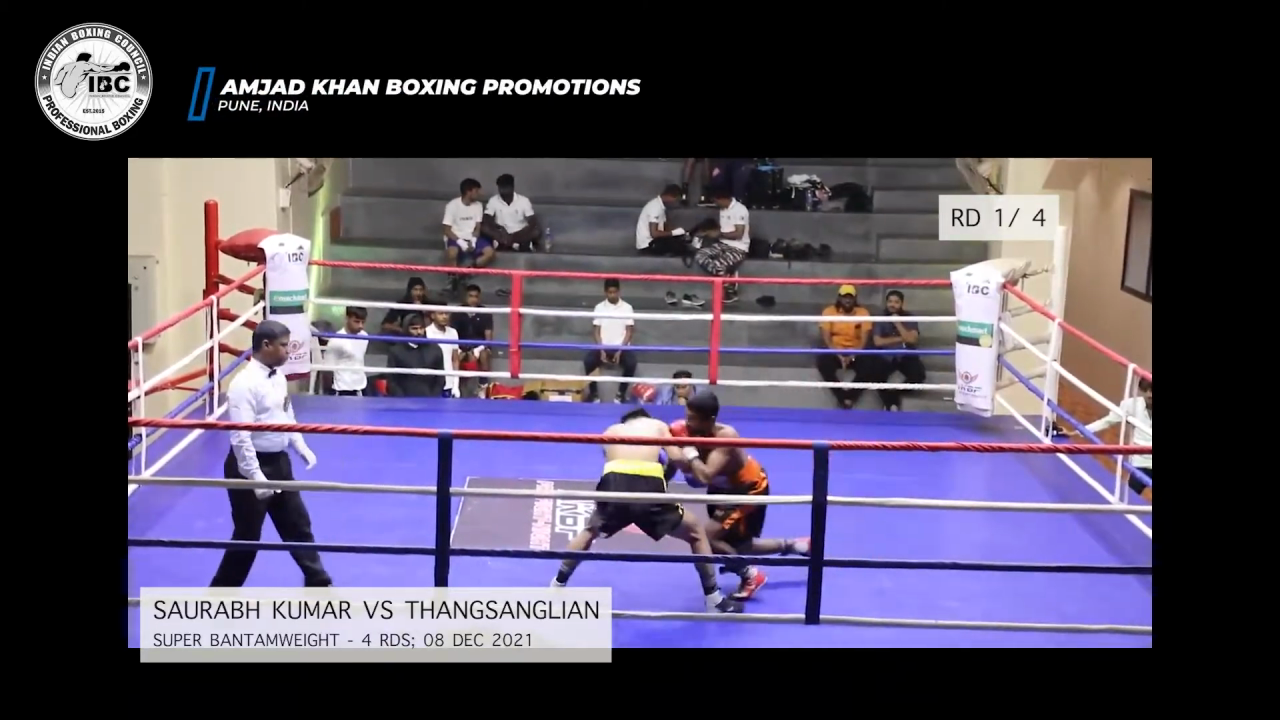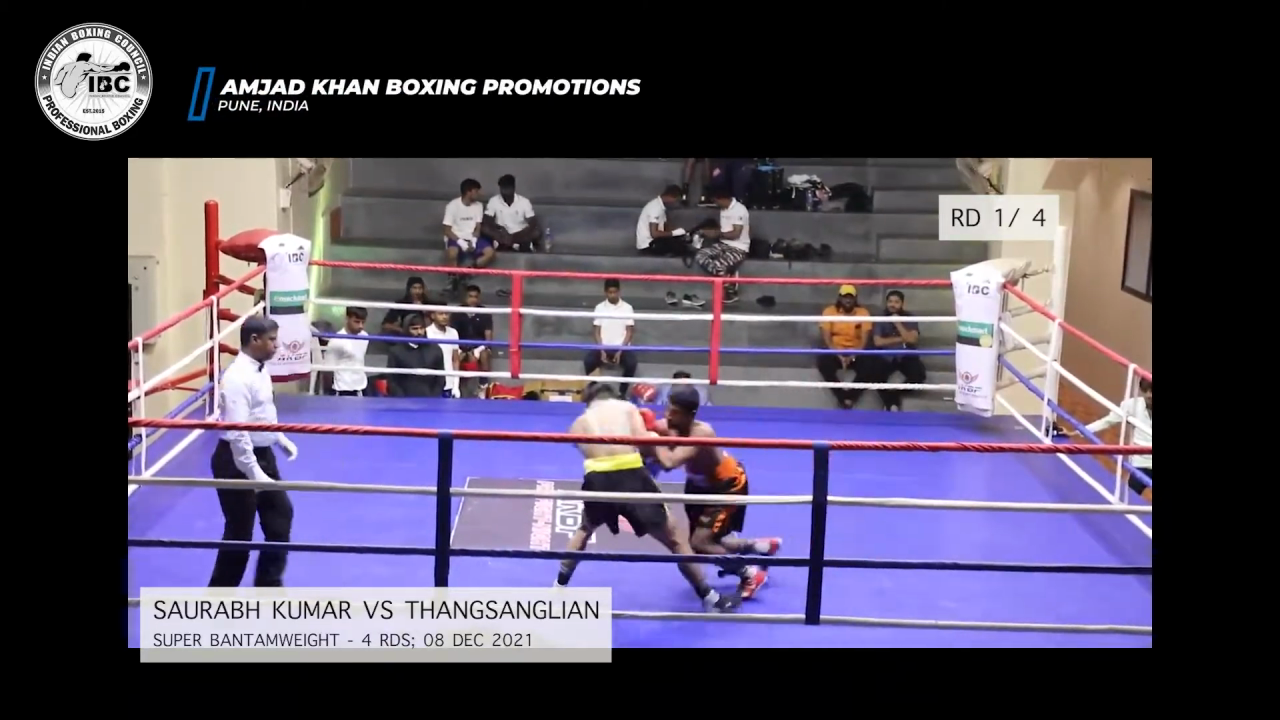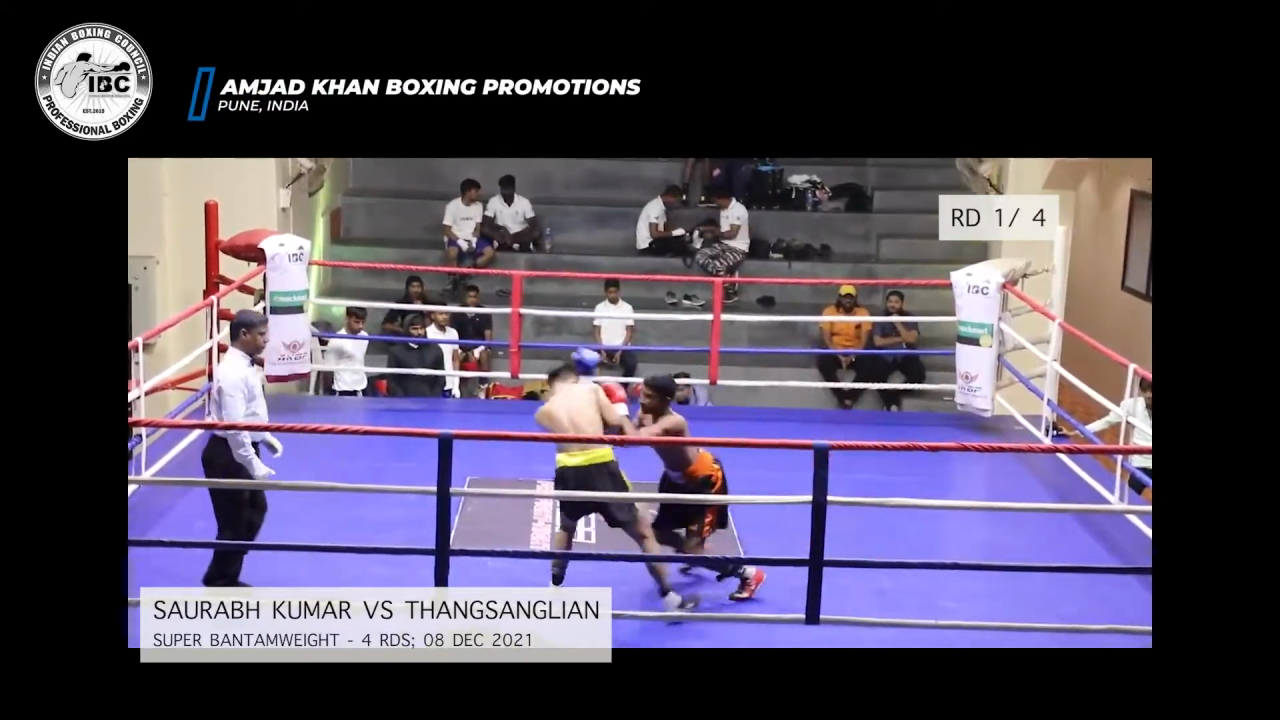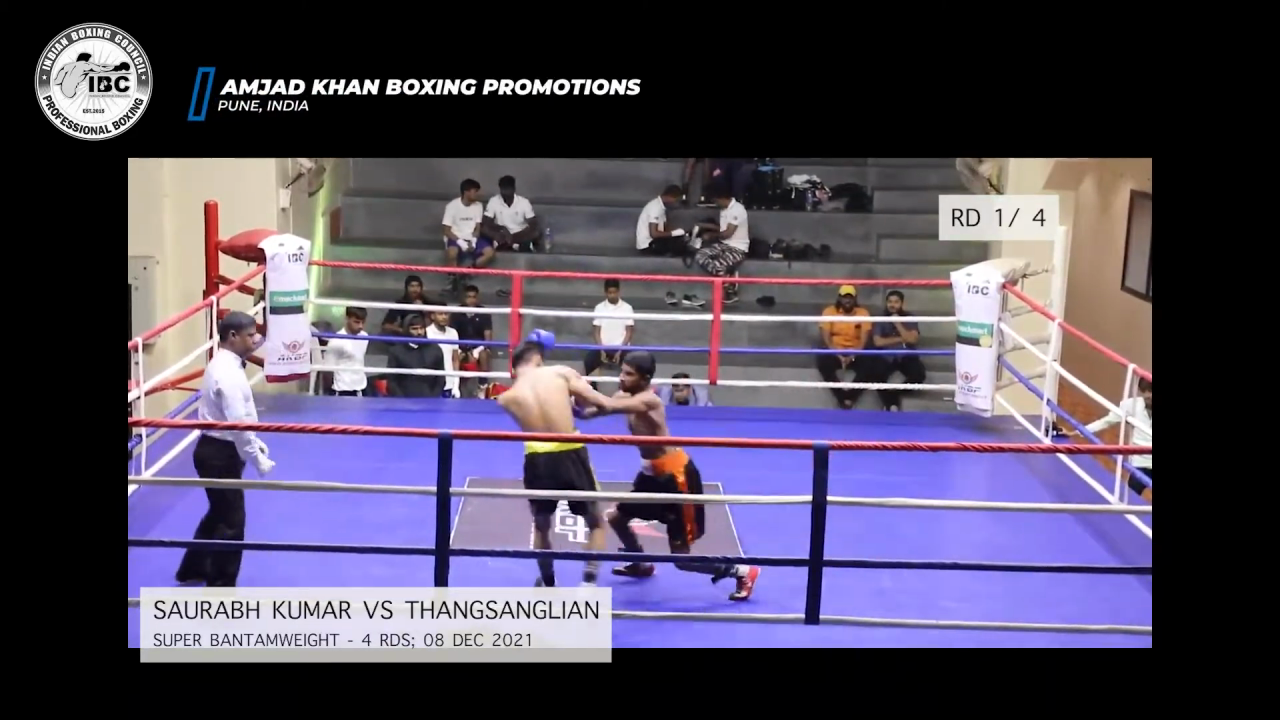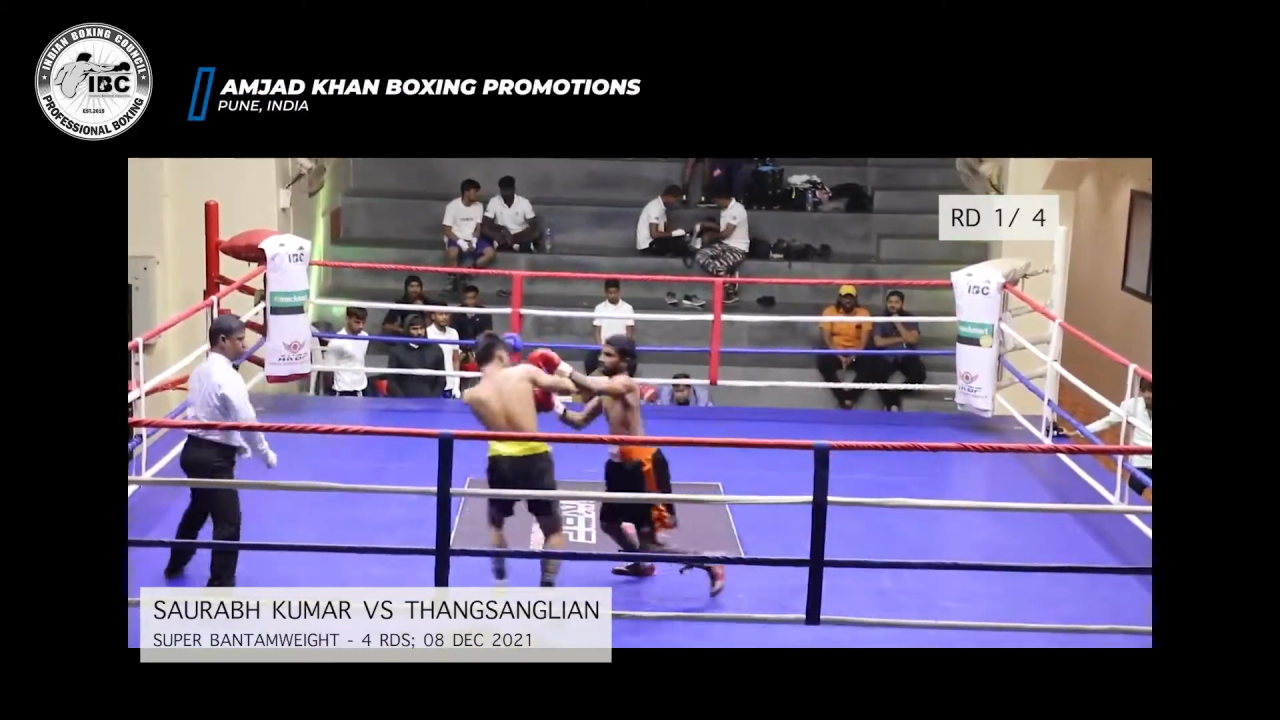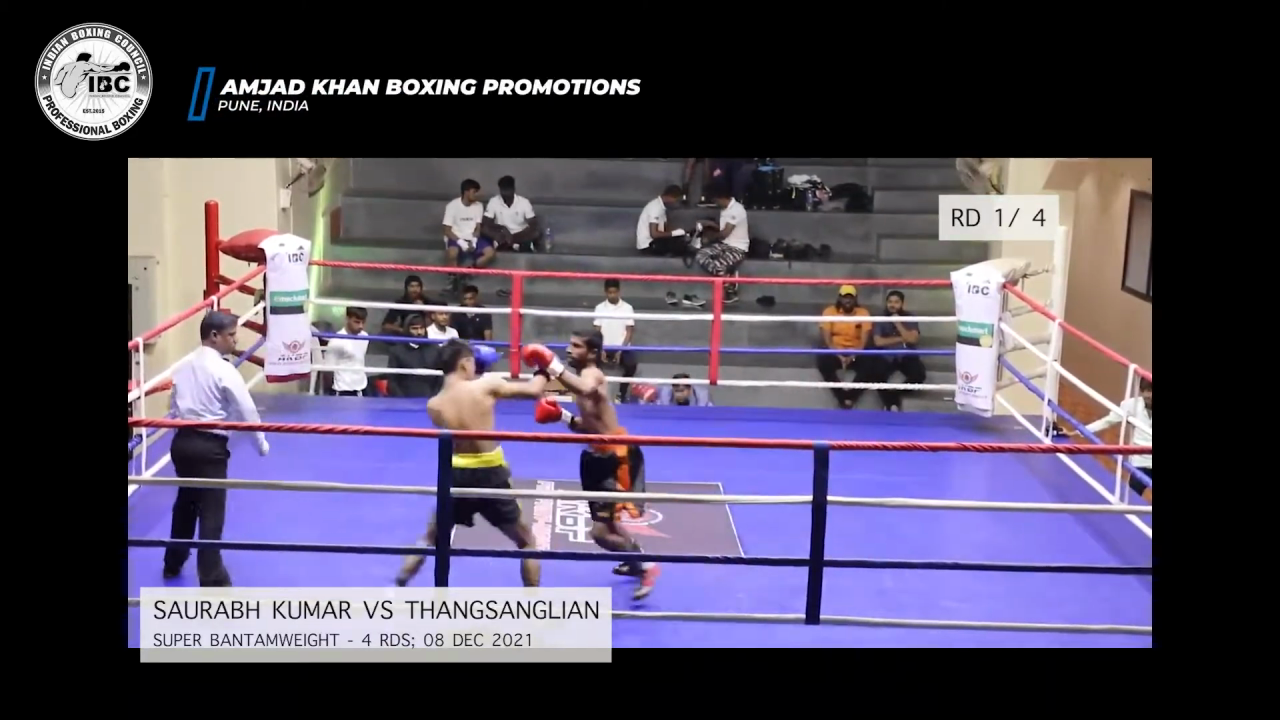
dt=0.1s
person 1, frame 1
left shoulder: (278, 379)
right shoulder: (245, 385)
right elbow: (240, 437)
left wrist: (301, 447)
right wrist: (255, 478)
left hip: (277, 461)
right hip: (250, 465)
left knee: (298, 523)
right knee: (248, 534)
left ankle: (318, 582)
person 1, frame 2
left shoulder: (261, 372)
right shoulder: (237, 379)
right elbow: (237, 431)
left wrist: (282, 439)
right wrist: (253, 472)
left hip: (263, 455)
right hip: (239, 462)
left knee: (280, 514)
right knee: (240, 530)
left ankle: (269, 580)
person 1, frame 3
left shoulder: (243, 366)
right shoulder: (232, 372)
right elbow: (235, 424)
left wrist: (267, 437)
right wrist: (254, 465)
left hip: (241, 452)
right hip: (229, 455)
left knee: (254, 512)
right knee: (234, 523)
left ankle: (223, 576)
right ankle: (221, 590)
person 1, frame 4
left shoulder: (228, 366)
right shoulder: (227, 372)
right elbow: (239, 423)
left wrist: (254, 443)
right wrist: (258, 459)
left hip: (219, 451)
right hip: (220, 455)
left knee: (220, 514)
right knee: (231, 522)
left ankle: (192, 568)
right ankle: (222, 587)
person 1, frame 5
left shoulder: (202, 372)
right shoulder: (227, 378)
right elbow: (246, 420)
left wrist: (235, 441)
right wrist: (265, 453)
left hip: (193, 449)
right hip: (214, 456)
left knee: (198, 510)
right knee: (228, 522)
left ankle: (177, 563)
right ankle: (221, 588)
person 1, frame 6
left shoulder: (185, 366)
right shoulder: (223, 370)
left elbow: (174, 408)
right elbow: (246, 412)
right wrist: (261, 442)
left hip: (182, 442)
right hip: (208, 447)
left knee: (186, 503)
right knee: (211, 514)
left ankle: (174, 562)
right ankle: (213, 582)
person 2, frame 1
left shoulder: (611, 432)
right shoulder: (659, 427)
left hip: (613, 484)
right hip: (648, 488)
left knee: (590, 532)
right knee: (696, 534)
left ankle: (558, 585)
right ankle: (714, 600)
person 2, frame 2
left shoulder: (577, 424)
right shoulder: (626, 407)
right elbow: (645, 440)
left hip: (597, 482)
right hip: (632, 479)
left knee: (584, 530)
right knee: (674, 541)
left ankle: (560, 588)
right ankle: (712, 599)
person 2, frame 3
left shoulder: (543, 413)
right shoulder: (591, 390)
right elbow: (617, 422)
left hip: (569, 475)
right hip: (604, 471)
left knee: (566, 529)
right knee: (643, 535)
left ankle: (555, 588)
right ankle: (670, 598)
person 2, frame 4
left shoulder: (507, 398)
right shoulder: (561, 373)
right elbow: (603, 403)
left hip: (538, 461)
right hip: (572, 458)
left knee: (542, 526)
right knee: (596, 525)
left ankle: (547, 585)
right ankle: (589, 584)
person 2, frame 5
left shoulder: (471, 396)
right shoulder: (523, 372)
right elbow: (568, 387)
left hip: (501, 463)
right hip: (536, 461)
left knee: (496, 525)
right knee: (554, 532)
left ankle: (500, 579)
person 2, frame 6
left shoulder: (433, 406)
right shoulder: (486, 385)
right elbow: (533, 390)
right wrist: (544, 374)
left hip: (456, 476)
right hip: (490, 475)
left knee: (431, 538)
right knee: (526, 541)
person 3, frame 1
left shoulder: (727, 436)
right shoulder: (691, 431)
left elbow: (705, 477)
left wrist: (688, 449)
left hip: (750, 487)
right hip: (724, 486)
left knee: (709, 535)
right knee: (740, 544)
left ankle: (751, 576)
right ankle: (799, 546)
person 3, frame 2
left shoulder: (701, 432)
right shoulder: (667, 426)
left elbow: (668, 463)
left wrist: (653, 434)
left hip: (728, 485)
right hip: (700, 484)
left knee: (700, 543)
right knee: (706, 542)
left ankle: (751, 574)
right ankle: (763, 546)
person 3, frame 3
left shoulder: (672, 422)
right shoulder: (646, 414)
left hip: (705, 480)
right hip: (677, 478)
left knee: (692, 548)
right knee: (661, 534)
left ankle: (749, 574)
person 3, frame 4
left shoulder: (647, 401)
right shoulder: (626, 398)
right elbow: (587, 413)
left hip: (676, 479)
right hip: (652, 475)
left knee: (682, 562)
right knee: (615, 519)
left ankle: (743, 572)
right ankle: (641, 565)
person 3, frame 5
left shoulder: (623, 383)
right shoulder: (606, 388)
left elbow: (590, 386)
right elbow: (577, 422)
left wrist: (559, 366)
right wrist: (555, 406)
left hip: (642, 466)
right hip: (621, 464)
left knee: (650, 543)
right knee: (607, 520)
left ankle: (708, 566)
right ankle: (640, 563)
person 3, frame 6
left shoulder: (592, 376)
right shoulder: (578, 377)
left elbow: (585, 389)
left wrist: (551, 364)
right wrist: (564, 416)
left hip: (617, 457)
right hip: (596, 456)
left knee: (602, 532)
right knee: (604, 523)
left ankle: (645, 565)
right ankle: (636, 563)
